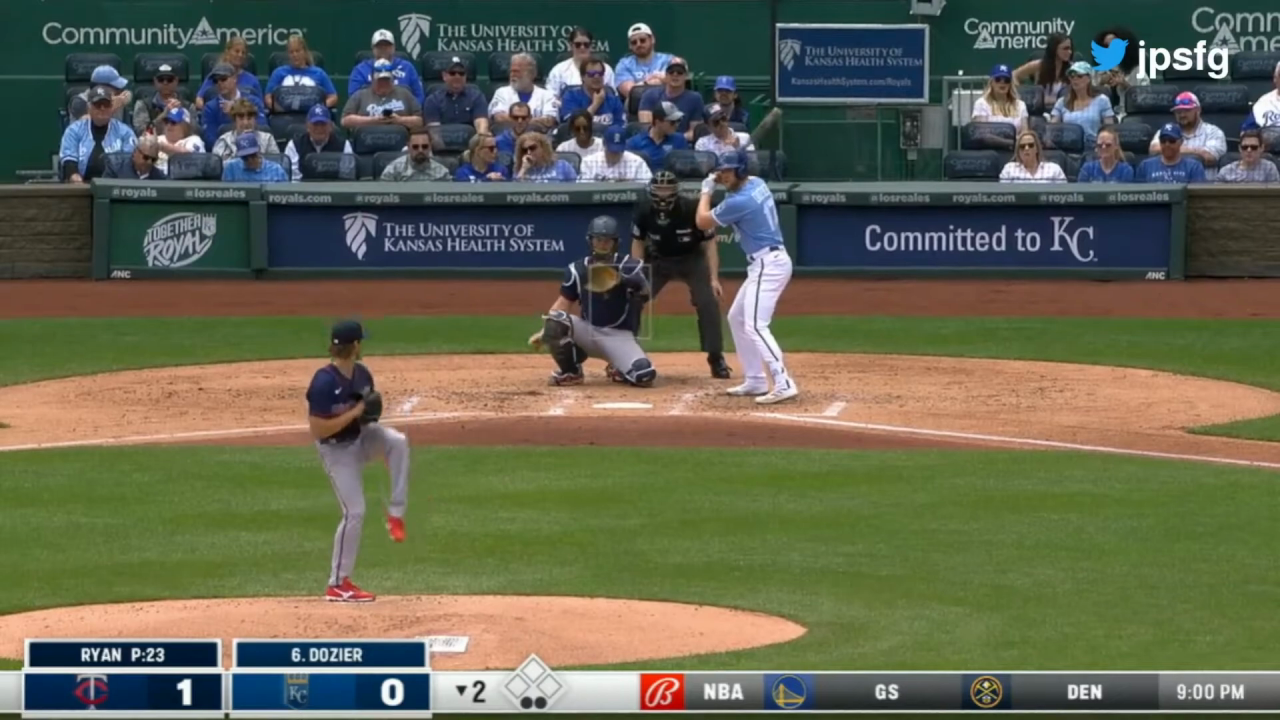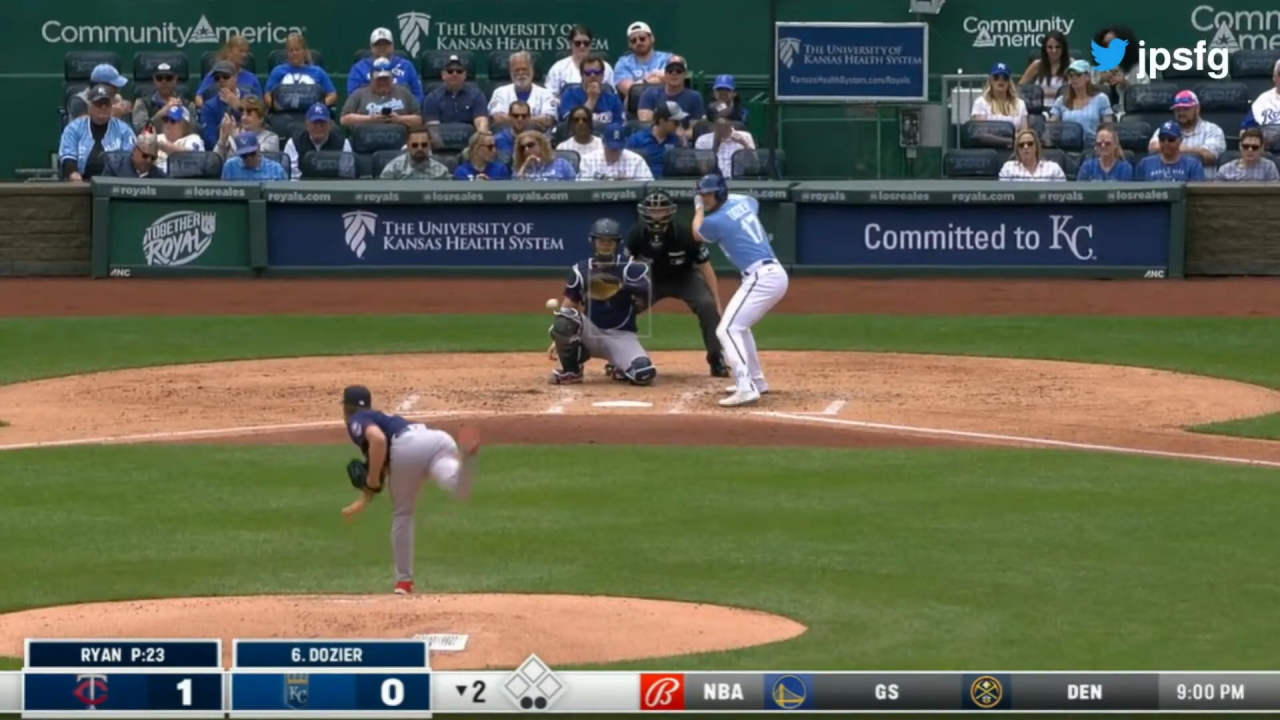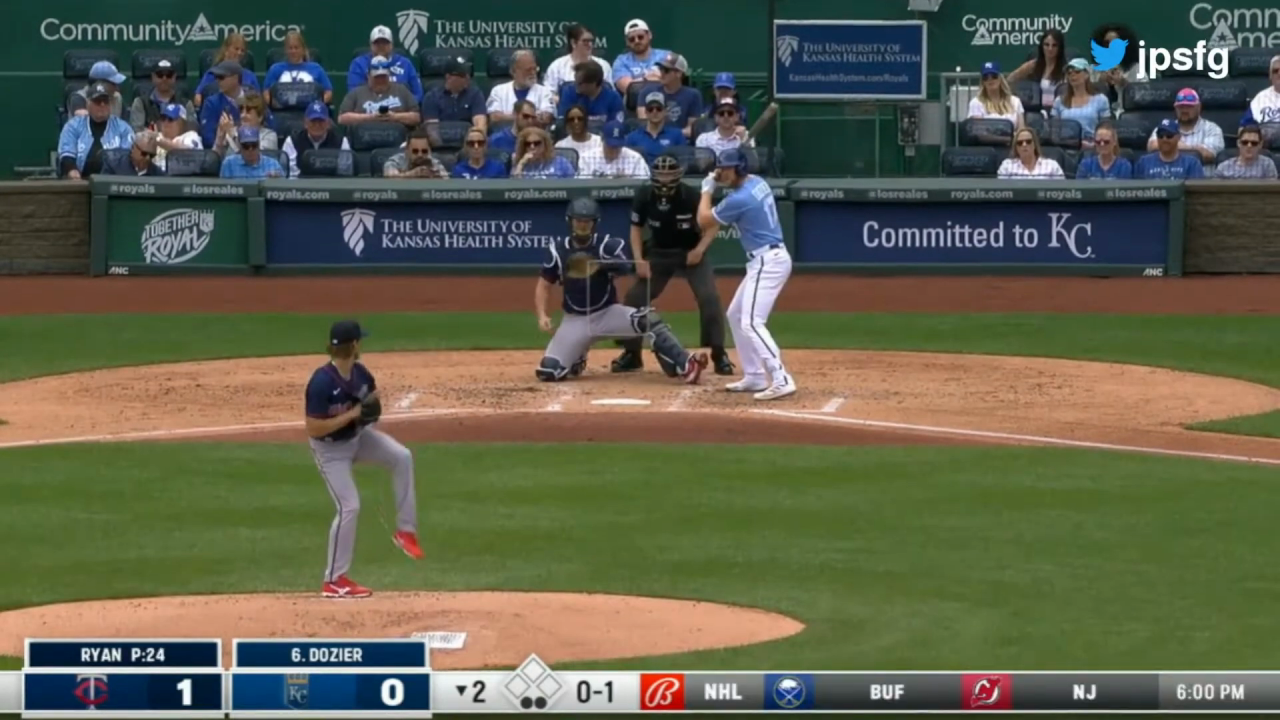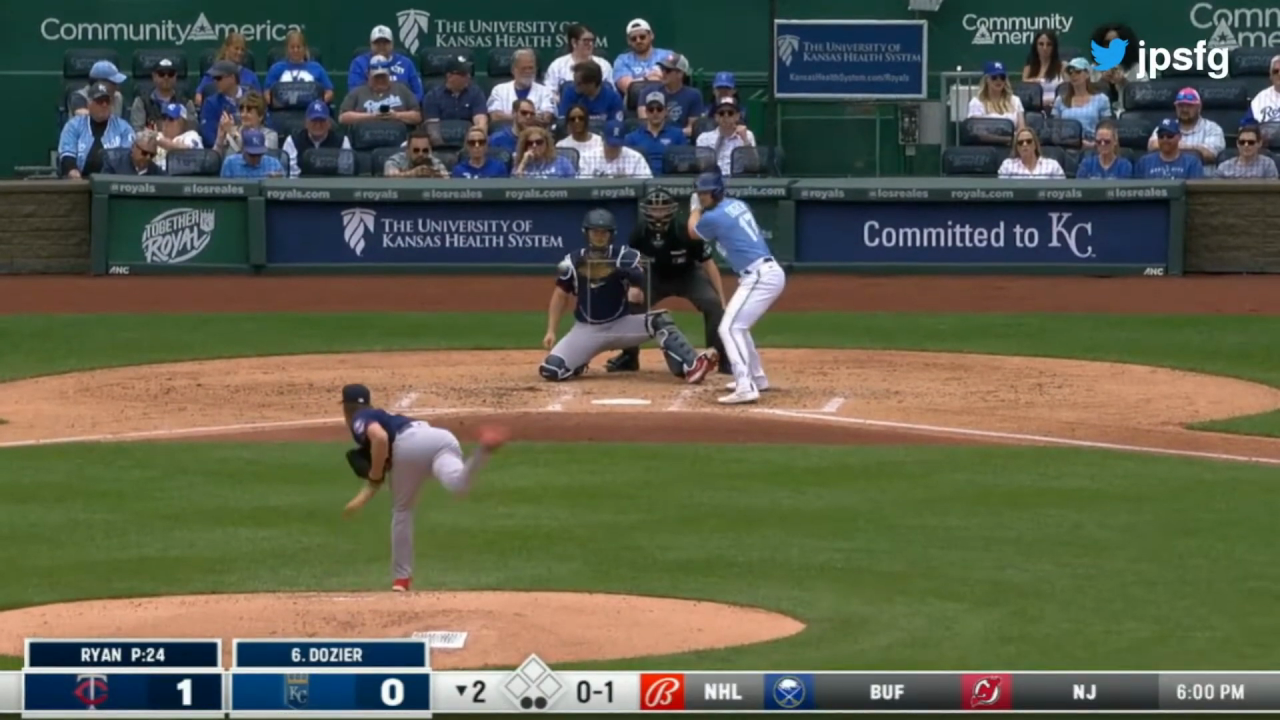
dt=1s
person 1, frame 1
left shoulder: (361, 372)
right shoulder: (323, 382)
left elbow: (369, 400)
right elbow: (318, 431)
left wrist: (370, 408)
right wrist: (355, 412)
left hip: (363, 438)
right hip: (337, 451)
left knee: (398, 442)
right knee: (355, 512)
left ankle: (395, 514)
right ankle: (337, 585)
person 1, frame 2
left shoulder: (356, 421)
right shoulder: (387, 420)
left elbow: (377, 439)
right elbow: (384, 476)
left wrist: (372, 479)
right wrist: (362, 504)
left hip: (411, 446)
right hip: (439, 441)
left knee: (402, 514)
right knee: (459, 487)
left ankle: (404, 580)
right ankle: (466, 449)
person 1, frame 3
left shoulder: (359, 372)
right shoulder: (321, 382)
left elbow: (374, 395)
right elbow: (313, 430)
left wrist: (370, 410)
right wrist: (352, 414)
left hip: (358, 436)
right hip: (331, 448)
left knee: (402, 457)
right knee: (348, 508)
left ankle: (405, 530)
right ankle: (334, 580)
person 1, frame 4
left shoulder: (359, 420)
left elbow: (379, 437)
right elbow: (376, 477)
left wrist: (376, 471)
right wrist: (360, 500)
left hip: (410, 448)
right hip: (442, 440)
left knee: (402, 511)
right knee: (460, 482)
left ankle: (402, 577)
right ankle: (486, 444)
person 2, frame 1
left shoulder: (739, 202)
right shoulder: (758, 184)
left elbow: (702, 222)
left wrist: (706, 191)
right wrist: (719, 180)
left hip: (768, 264)
right hip: (770, 262)
left knee: (755, 326)
right knee: (737, 318)
left ankle: (783, 384)
right ankle: (756, 381)
person 2, frame 2
left shoulder: (713, 221)
right shoulder: (744, 202)
left elbow: (697, 234)
left wrist: (699, 208)
right wrist: (713, 203)
left hip: (762, 278)
right hip: (776, 275)
left knee: (728, 329)
right knee: (738, 326)
left ankle: (746, 389)
right ankle: (756, 381)
person 2, frame 3
left shoulder: (739, 199)
right shoulder: (757, 182)
left elbow: (704, 221)
left wrist: (707, 189)
right wrist: (718, 179)
left hip: (767, 262)
right hip: (770, 260)
left knee: (751, 322)
right knee: (736, 315)
left ankle: (781, 381)
right ankle: (755, 377)
person 2, frame 4
left shoulder: (712, 218)
right shoulder: (736, 205)
left elbow: (693, 233)
left wrist: (695, 208)
right wrist: (702, 204)
left hip: (761, 277)
right hip: (769, 275)
left knee: (730, 328)
right knee: (737, 326)
left ankle: (745, 388)
right ankle: (756, 378)
person 3, frame 1
left shoulder: (691, 209)
right shoulder: (643, 210)
left elbow: (710, 243)
right elbow: (638, 243)
left wrist: (714, 279)
left hip: (691, 258)
right hip: (658, 259)
left knee: (708, 302)
left ankle: (716, 358)
person 3, frame 2
left shoulder: (686, 233)
right shoulder: (636, 234)
left elbow: (705, 267)
left wrist: (717, 301)
left hip: (686, 278)
right hip: (652, 280)
left knee: (708, 305)
left ankle: (716, 359)
person 3, frame 3
left shoulder: (692, 196)
right shoulder: (644, 196)
left elbow: (712, 225)
right elbow: (636, 228)
left wrist: (700, 249)
right wrist: (639, 260)
left hip: (691, 252)
right hip: (658, 253)
left knee: (709, 297)
right knee: (635, 297)
left ankle: (719, 354)
right ankle: (631, 354)
person 3, frame 4
left shoulder: (687, 231)
right shoulder: (639, 233)
left elbow: (708, 263)
left wrist: (722, 297)
left hip: (688, 276)
right hip: (655, 277)
left knee: (713, 303)
left ankle: (723, 355)
right ankle: (629, 355)
person 4, frame 1
left shoulder: (628, 264)
right shoulder: (577, 269)
left elbow: (644, 289)
right elbow: (563, 303)
left wrist: (621, 279)
right wrist: (544, 332)
left hip: (618, 335)
right hip: (588, 331)
left knee: (644, 375)
right knee: (554, 321)
left ankle: (619, 369)
right ankle: (571, 372)
person 4, frame 2
left shoulder: (632, 268)
right shoulder: (580, 270)
left elbow: (647, 293)
right elbow: (568, 306)
left wrist: (621, 286)
right wrist: (559, 338)
left hip: (621, 336)
right hip: (591, 333)
left knee: (644, 374)
right knee: (564, 317)
left ankle: (620, 368)
right ankle: (571, 370)
person 4, frame 3
left shoulder: (608, 244)
right shoulder: (557, 250)
left elbow: (624, 266)
right elbow: (543, 286)
left wrist: (599, 264)
right wrist: (543, 315)
left hip: (608, 313)
right hip: (576, 320)
left knee: (648, 320)
right knee: (548, 372)
left ankle: (685, 366)
right ankle: (576, 361)
person 4, frame 4
left shoulder: (624, 255)
right shoulder: (574, 261)
left elbow: (639, 279)
right elbow: (560, 296)
left wrist: (613, 270)
right wrist: (551, 331)
left hip: (621, 324)
right hip: (587, 330)
left knee: (660, 320)
right knee: (551, 370)
left ankle: (691, 367)
right ankle: (578, 363)
